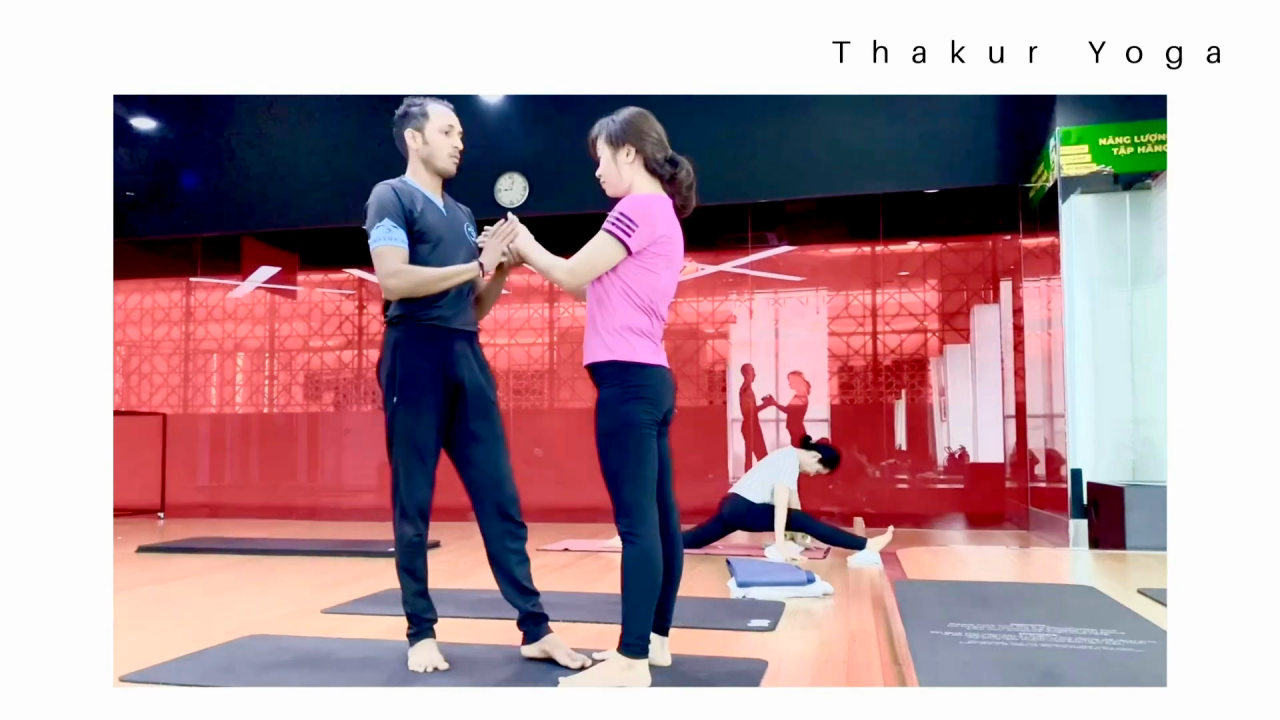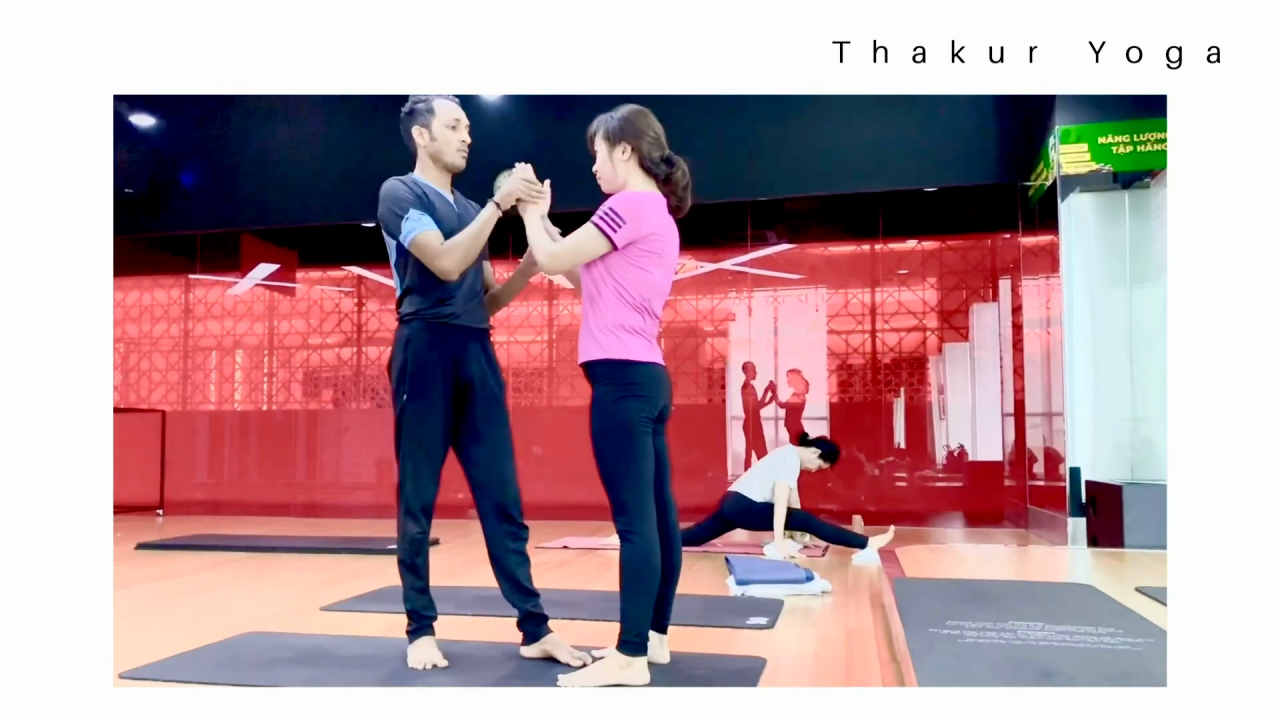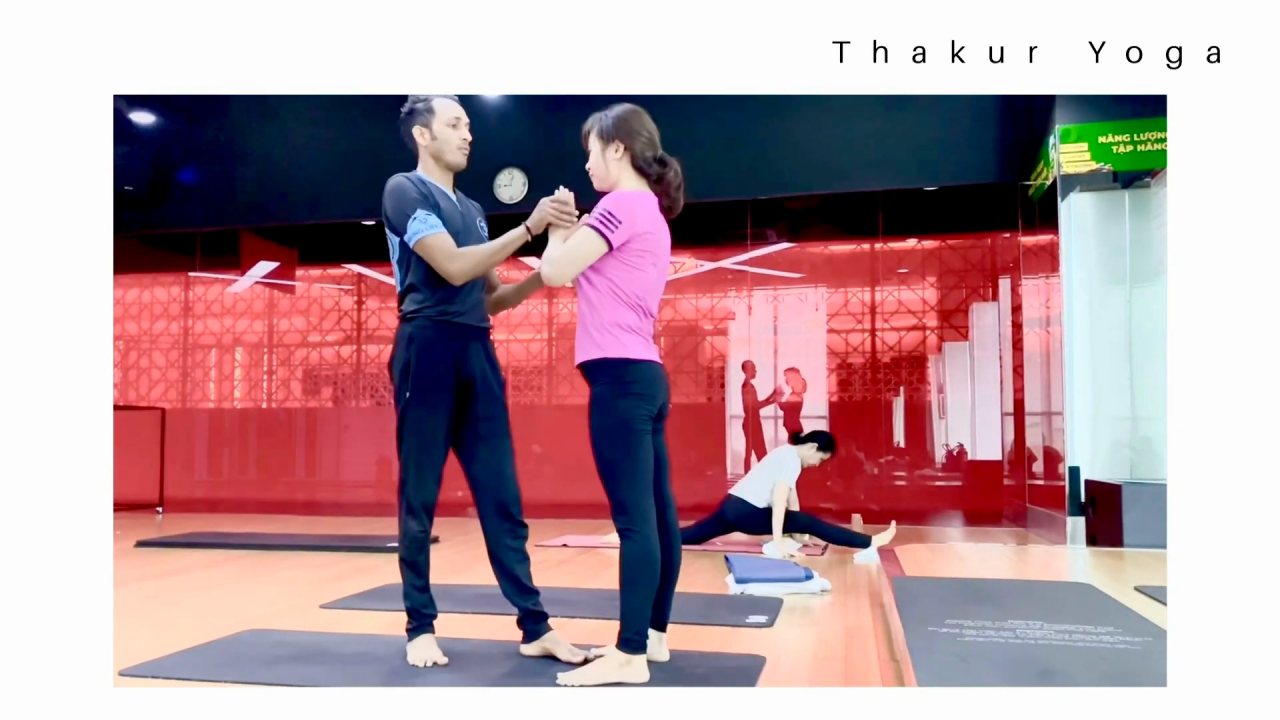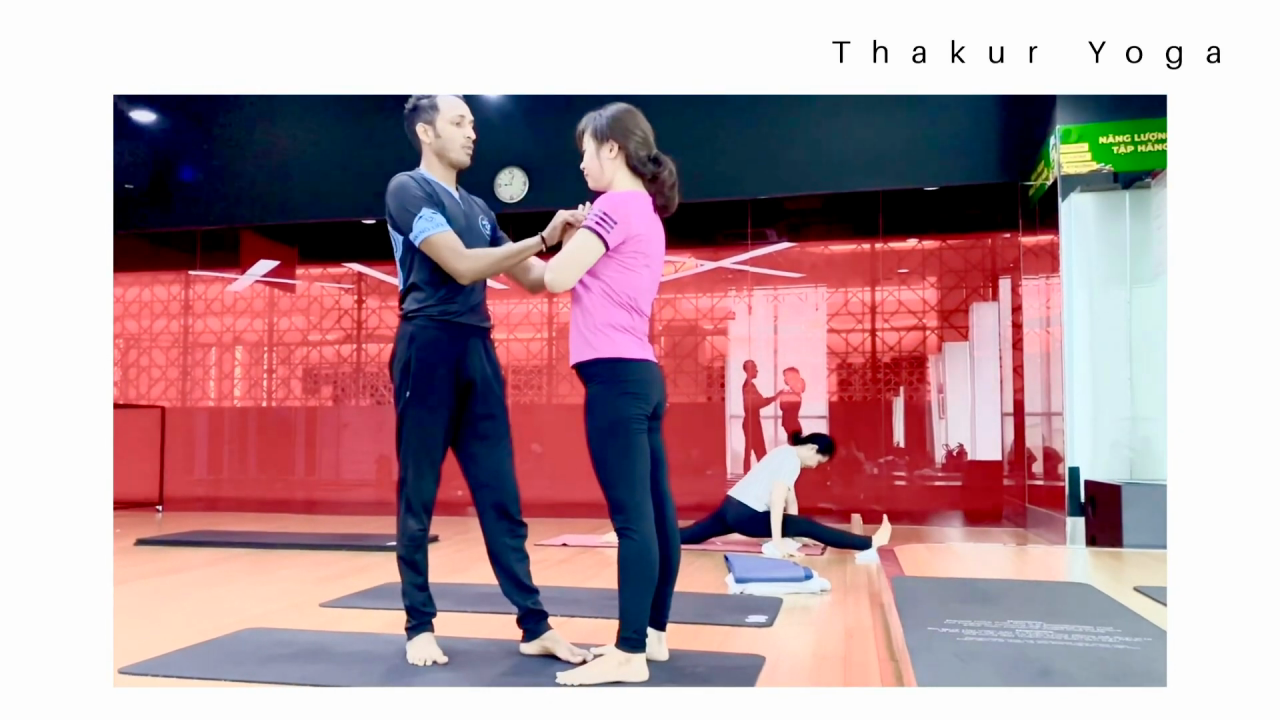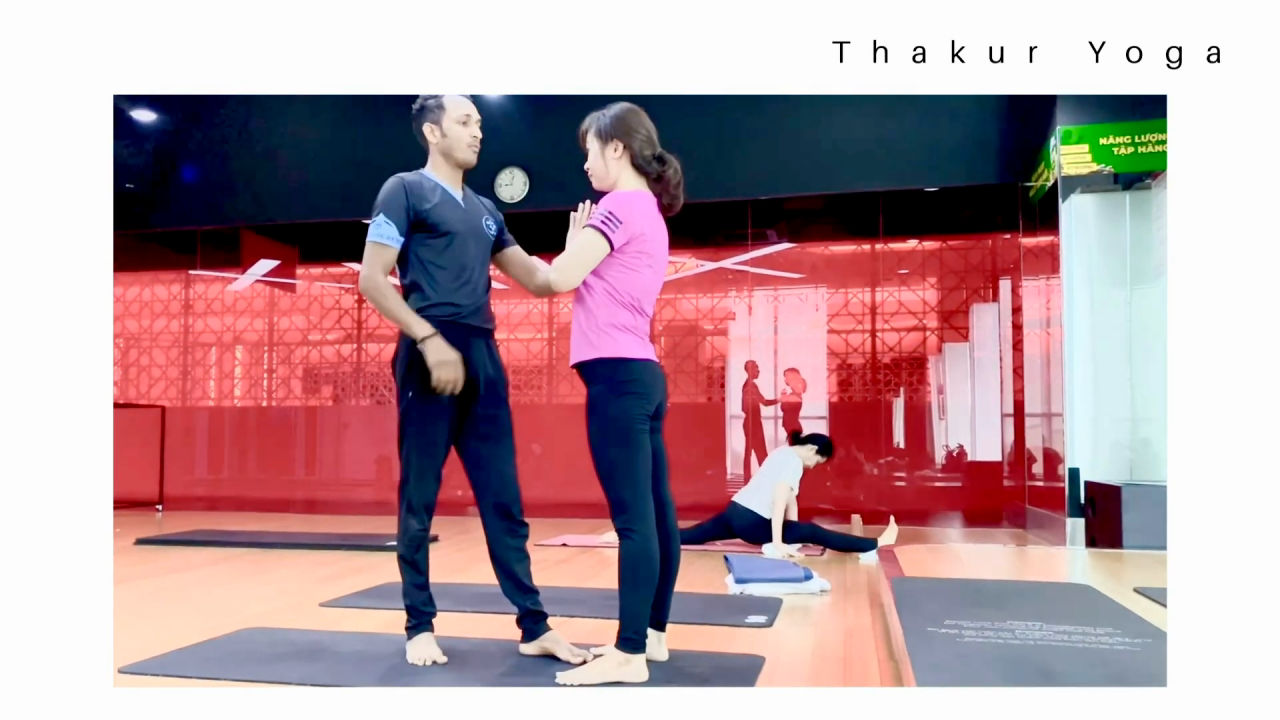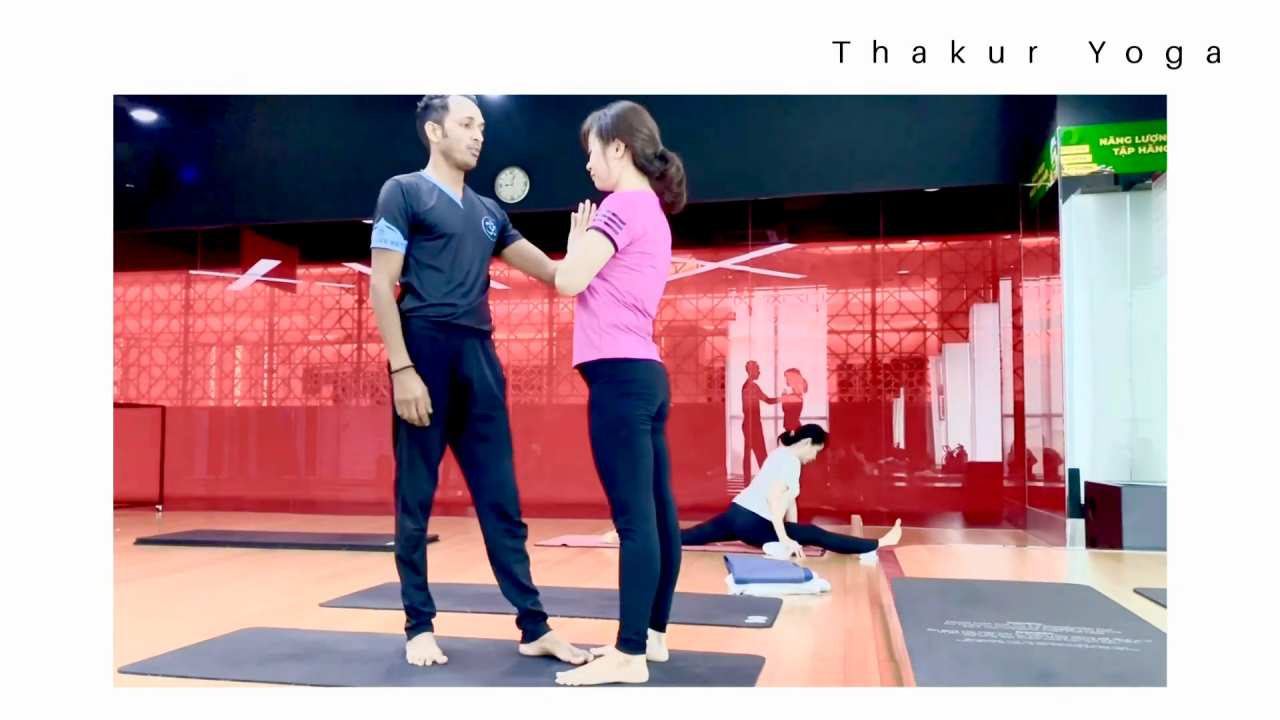
dt=0.5s
person 1, frame 1
left shoulder: (639, 209)
right shoulder: (661, 215)
left elbow: (574, 275)
right elbow: (593, 288)
left wrist: (525, 247)
right wrist: (532, 254)
left hip: (627, 380)
right hip: (650, 380)
left knee: (636, 522)
right knee: (658, 516)
left ankle: (632, 659)
right ankle: (653, 639)
person 1, frame 2
left shoulder: (631, 205)
right shoulder: (657, 214)
left elbow: (552, 260)
right elbow: (586, 277)
left wrist: (531, 214)
right wrist: (542, 221)
left hip: (623, 378)
right hip: (647, 378)
left knee: (634, 521)
right knee: (657, 514)
left ankle: (630, 657)
right ankle: (652, 636)
person 1, frame 3
left shoulder: (621, 205)
right shoulder: (649, 213)
left elbow: (554, 272)
right elbow: (589, 278)
left wrist: (558, 232)
right wrist: (566, 231)
left hip: (620, 376)
right hip: (644, 376)
left knee: (634, 517)
right knee: (656, 512)
left ankle: (629, 654)
right ankle: (651, 634)
person 1, frame 4
left shoulder: (616, 205)
right shoulder: (646, 212)
left elbow: (558, 278)
left wrist: (570, 241)
right wrist: (577, 239)
left hip: (615, 376)
right hip: (641, 375)
left knee: (632, 516)
right knee: (656, 511)
left ankle: (629, 653)
right ankle: (652, 633)
person 1, frame 5
left shoulder: (621, 205)
right shoulder: (649, 212)
left elbow: (562, 278)
left wrist: (575, 239)
right wrist: (581, 244)
left hip: (617, 375)
right hip: (642, 374)
left knee: (633, 517)
right knee: (655, 512)
left ankle: (629, 653)
right ankle: (651, 634)
person 1, frame 6
left shoulder: (623, 205)
right shoulder: (652, 211)
left elbow: (568, 282)
left wrist: (577, 240)
right wrist: (583, 243)
left hip: (619, 375)
right hip: (644, 374)
left knee: (633, 518)
right knee: (657, 512)
left ankle: (629, 655)
right ankle: (651, 634)
person 2, frame 1
left shoulder: (462, 214)
right shoulder: (391, 197)
right elbow: (393, 281)
left wrist: (501, 268)
right wrist: (480, 264)
left hip: (466, 356)
right hip: (415, 353)
left knee: (499, 496)
right knee: (413, 503)
left ankle: (535, 629)
right ankle: (420, 632)
person 2, frame 2
left shoulder: (471, 209)
right shoulder: (400, 192)
right elbow: (446, 264)
left wrist: (534, 259)
right wrist: (500, 203)
left hip: (478, 354)
right hip: (426, 350)
left knee: (502, 497)
right knee: (418, 500)
left ankle: (534, 628)
right ankle: (421, 629)
person 2, frame 3
left shoulder: (471, 209)
right shoulder: (404, 190)
right elbow: (453, 268)
left wrist: (546, 271)
right wrist: (527, 228)
left hip: (478, 352)
right hip: (428, 347)
left knee: (502, 496)
right knee: (419, 498)
left ankle: (534, 626)
right ankle: (420, 628)
person 2, frame 4
left shoulder: (477, 207)
right shoulder: (408, 189)
left elbow: (532, 278)
right elbow: (463, 267)
right wrist: (543, 236)
left hip: (479, 352)
right hip: (428, 347)
left knee: (501, 496)
right knee: (418, 496)
left ankle: (534, 625)
right ankle: (419, 626)
person 2, frame 5
left shoulder: (485, 209)
right shoulder: (405, 190)
left elbow: (538, 281)
right elbow: (372, 278)
right wrist: (428, 338)
left hip: (482, 354)
right hip: (428, 354)
left knee: (503, 496)
right knee: (419, 497)
left ankle: (534, 626)
right ankle: (419, 626)
person 2, frame 6
left shoulder: (487, 211)
right shoulder: (403, 192)
left elbow: (554, 273)
right elbow: (381, 287)
right wrist: (401, 368)
left hip: (480, 357)
right hip: (425, 350)
left knee: (501, 498)
right knee: (416, 498)
left ankle: (533, 627)
right ankle: (419, 627)
person 3, frame 1
left shoulder: (791, 458)
right shoulder: (789, 460)
left elbow: (793, 501)
right elbow: (781, 504)
left wrist: (797, 536)
right wrist: (780, 544)
left hip: (732, 506)
right hip: (743, 508)
left knee: (695, 540)
right knee: (806, 522)
right ankle: (866, 545)
person 3, frame 2
left shoulder: (790, 455)
right shoulder: (791, 458)
left elbow: (792, 499)
right elbow: (781, 501)
left wrist: (796, 534)
right wrist: (779, 541)
left hip: (733, 504)
right hip: (744, 507)
left knee: (695, 537)
right knee: (807, 520)
right ankle: (867, 544)
person 3, frame 3
left shoulder: (787, 453)
right shoulder: (791, 459)
left elbow: (791, 498)
right elbow: (779, 501)
left wrist: (795, 533)
right wrist: (778, 542)
left hip: (732, 506)
right hip: (746, 512)
left knee: (695, 535)
right knee: (810, 523)
right ankle: (870, 542)
person 3, frame 4
left shoulder: (786, 453)
right shoulder: (791, 459)
left elbow: (790, 499)
right elbow: (777, 500)
left wrist: (793, 533)
right wrist: (778, 542)
left hip: (732, 508)
right hip: (745, 514)
left knee: (692, 535)
right knee: (808, 527)
right ankle: (870, 543)
person 3, frame 5
left shoulder: (783, 453)
right shoulder: (794, 462)
left elbow: (789, 498)
right elbow: (779, 500)
left wrist: (794, 533)
right wrist: (778, 542)
left hip: (735, 512)
right hip: (751, 522)
left knee: (695, 536)
right knee: (814, 533)
person 3, frame 6
left shoulder: (782, 454)
right shoulder: (790, 460)
left elbow: (789, 499)
right elbow: (773, 496)
left wrist: (793, 533)
right wrist: (785, 538)
left hip: (739, 513)
right hip: (753, 522)
left knee: (692, 537)
right knee: (814, 534)
right ankle: (875, 545)
